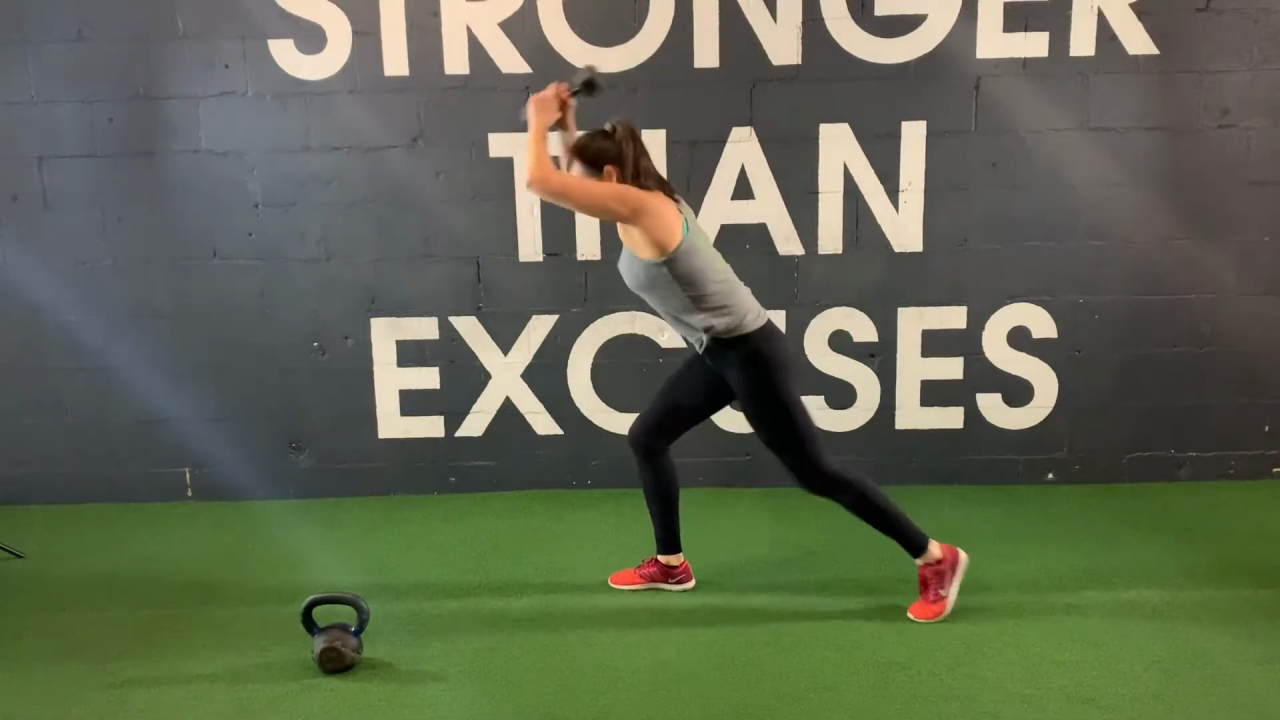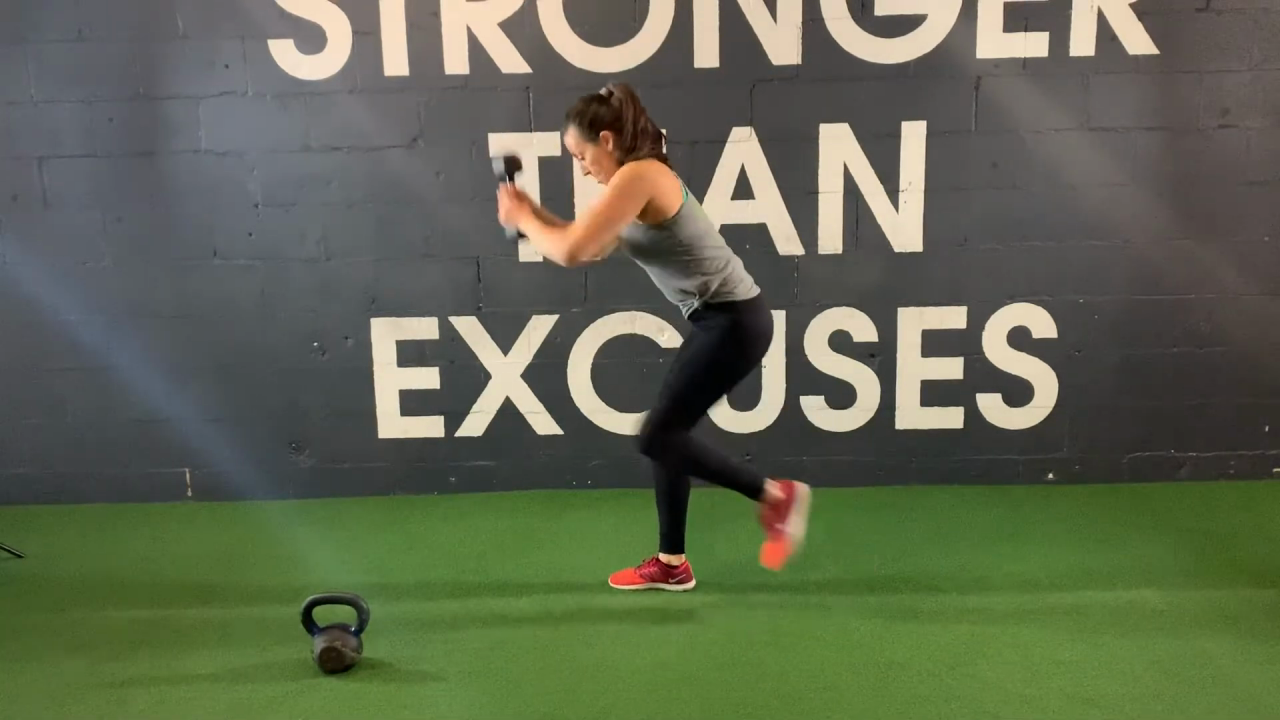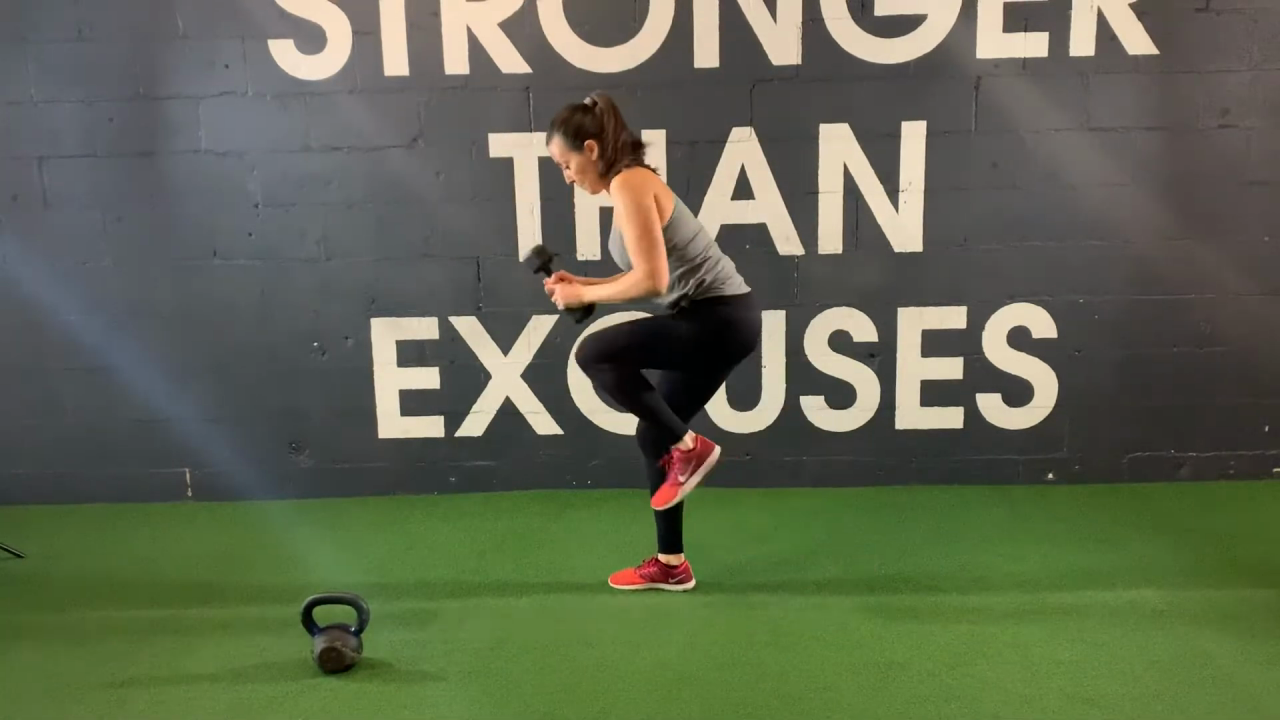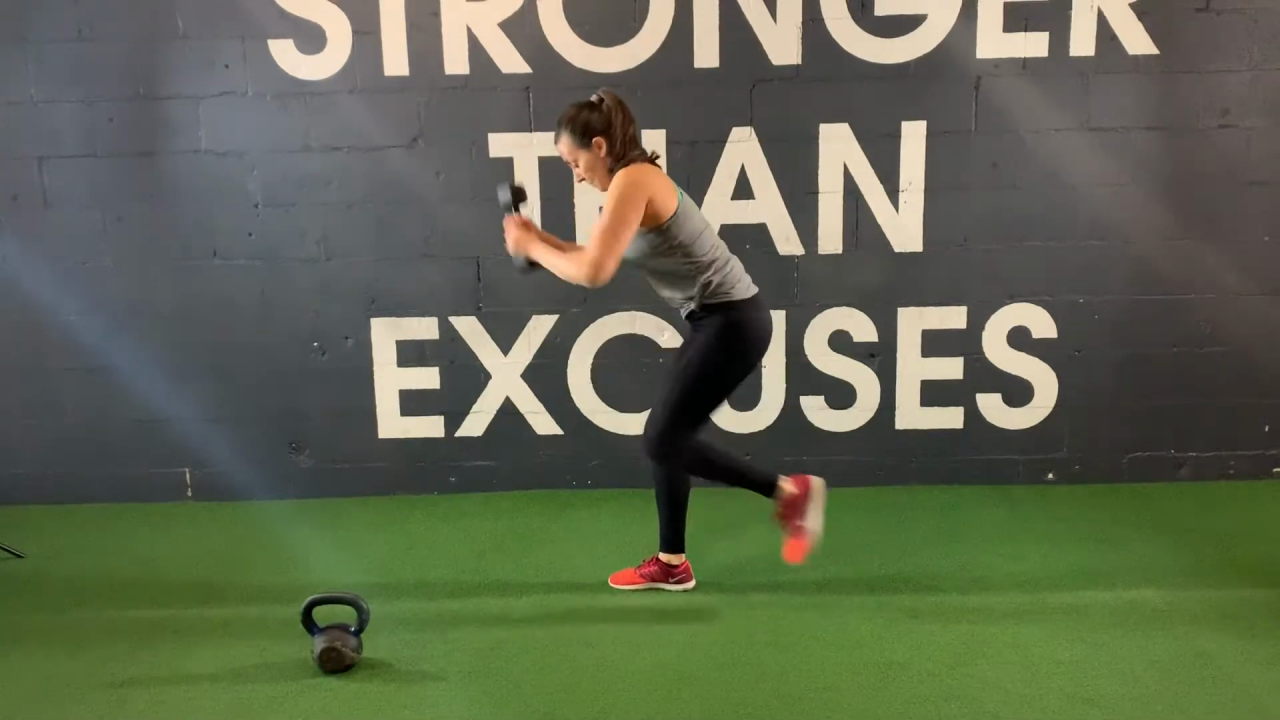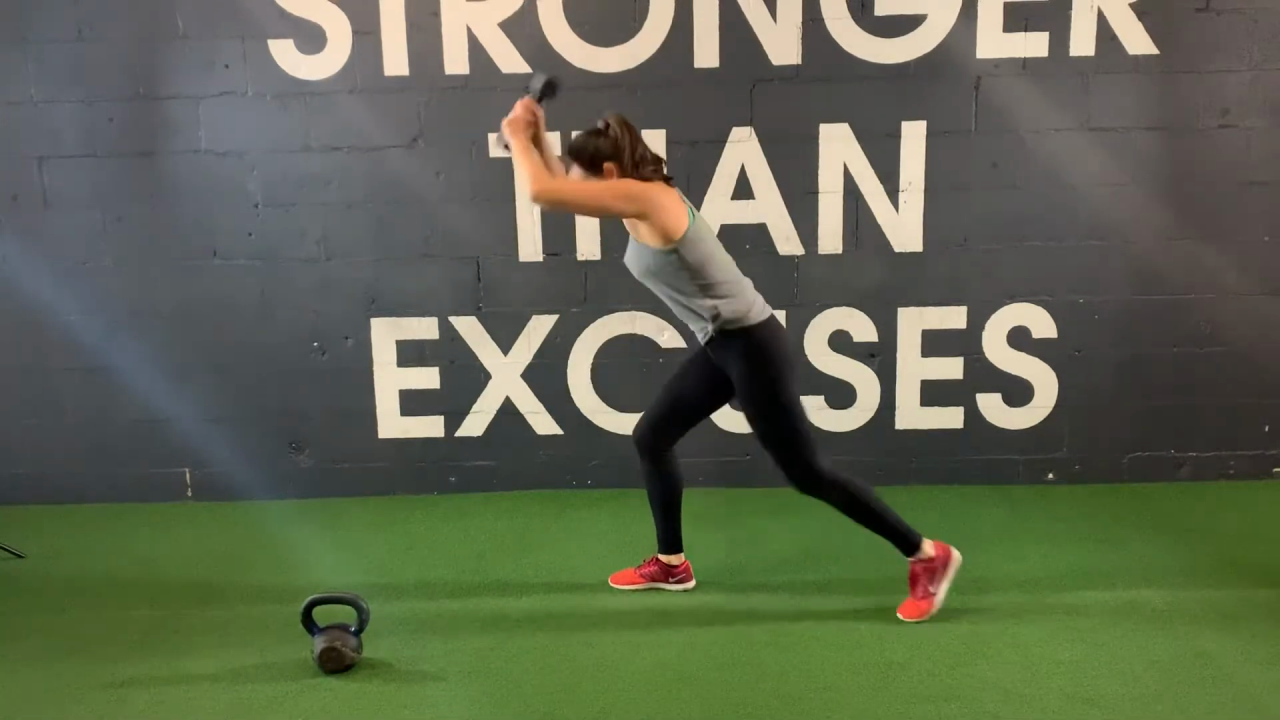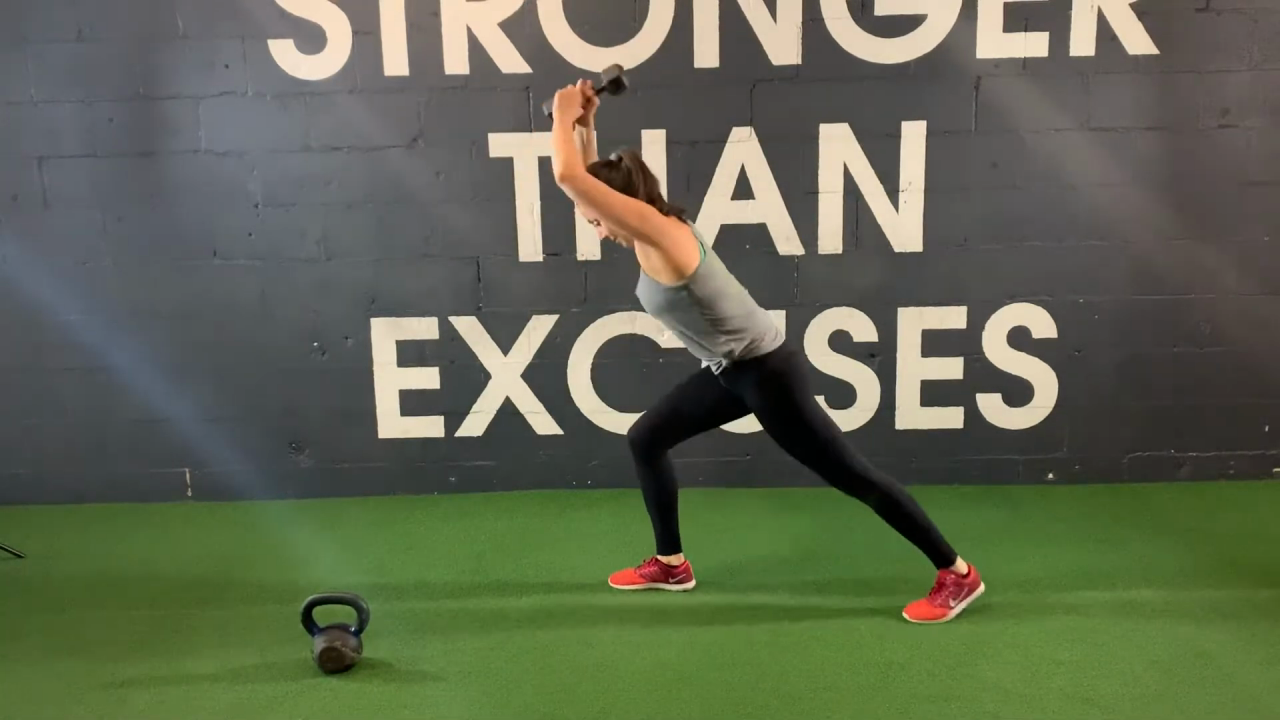
dt=0.2s
person 1, frame 1
left shoulder: (641, 206)
right shoulder: (649, 204)
left elbow: (539, 181)
right elbow: (572, 179)
left wrist: (537, 122)
right wrist: (565, 124)
left hip: (748, 351)
right hip: (721, 351)
left knee: (814, 472)
right knee: (646, 438)
left ankle: (937, 559)
right ankle: (670, 563)
person 1, frame 2
left shoulder: (637, 177)
right shoulder: (636, 174)
left elbow: (572, 253)
right elbow: (587, 243)
left wrist: (525, 220)
right wrist: (534, 215)
left hip: (737, 320)
right hip: (718, 319)
left knee: (656, 438)
right knee: (666, 434)
left ankle: (774, 495)
right ankle: (671, 563)
person 1, frame 3
left shoulder: (630, 185)
right shoulder: (628, 183)
left elbow: (651, 281)
right elbow: (642, 273)
left wrist: (581, 294)
right wrist: (578, 285)
left hip: (723, 317)
right hip: (711, 317)
left knee: (596, 354)
right knee: (655, 433)
left ankle: (688, 449)
right ankle: (671, 563)
person 1, frame 4
left shoulder: (632, 181)
right shoulder: (634, 180)
left elbow: (592, 271)
right elbow: (607, 260)
left wrist: (536, 249)
right wrist: (544, 240)
left hip: (734, 321)
right hip: (715, 321)
left knee: (664, 443)
right knee: (668, 437)
left ankle: (789, 491)
right ankle: (671, 563)
person 1, frame 5
left shoulder: (645, 197)
right shoulder: (646, 200)
left elbow: (547, 191)
right elbow: (559, 188)
left wrist: (518, 138)
right wrist: (534, 136)
left hip: (751, 346)
right hip: (723, 344)
left knee: (806, 472)
right knee: (650, 436)
left ankle: (929, 558)
right ankle: (671, 562)
person 1, frame 6
left shoulder: (659, 233)
right shoulder: (654, 229)
left elbow: (568, 177)
right elbow: (587, 181)
left wrist: (564, 116)
right wrist: (582, 124)
left hip: (766, 372)
right hip: (733, 370)
left knee: (851, 475)
right knee: (645, 439)
left ankle: (958, 575)
right ankle: (670, 564)
